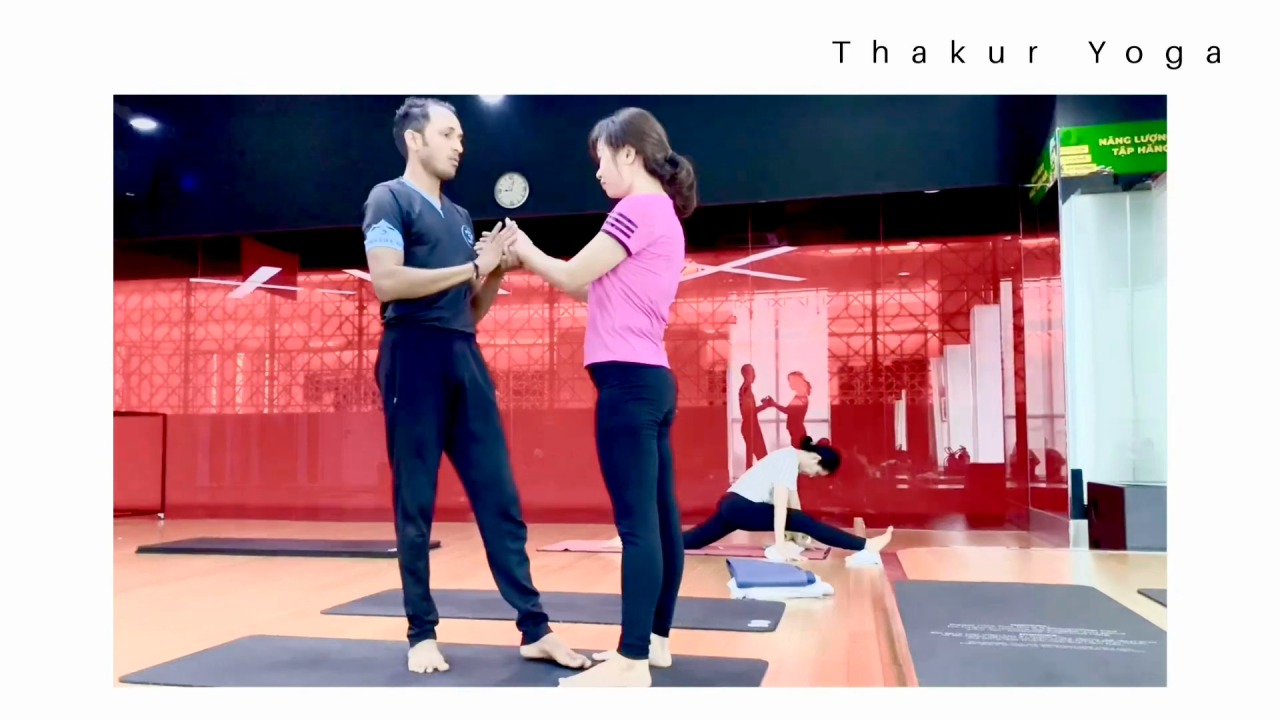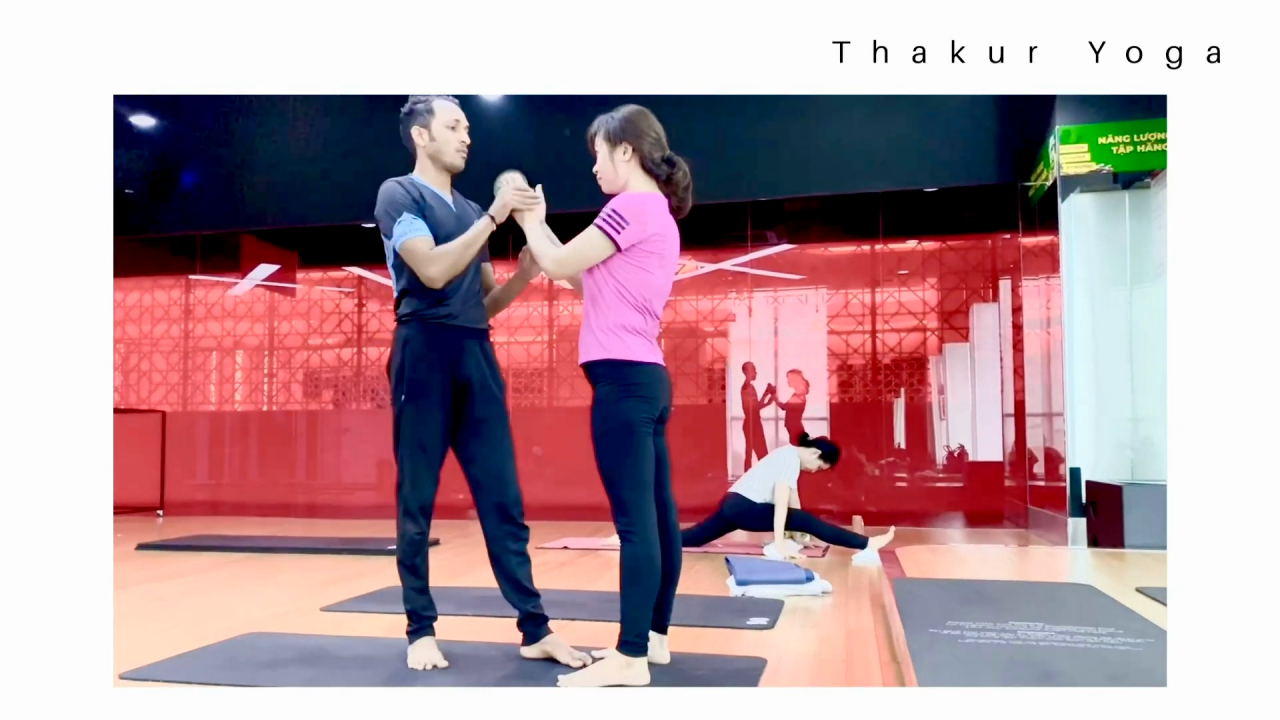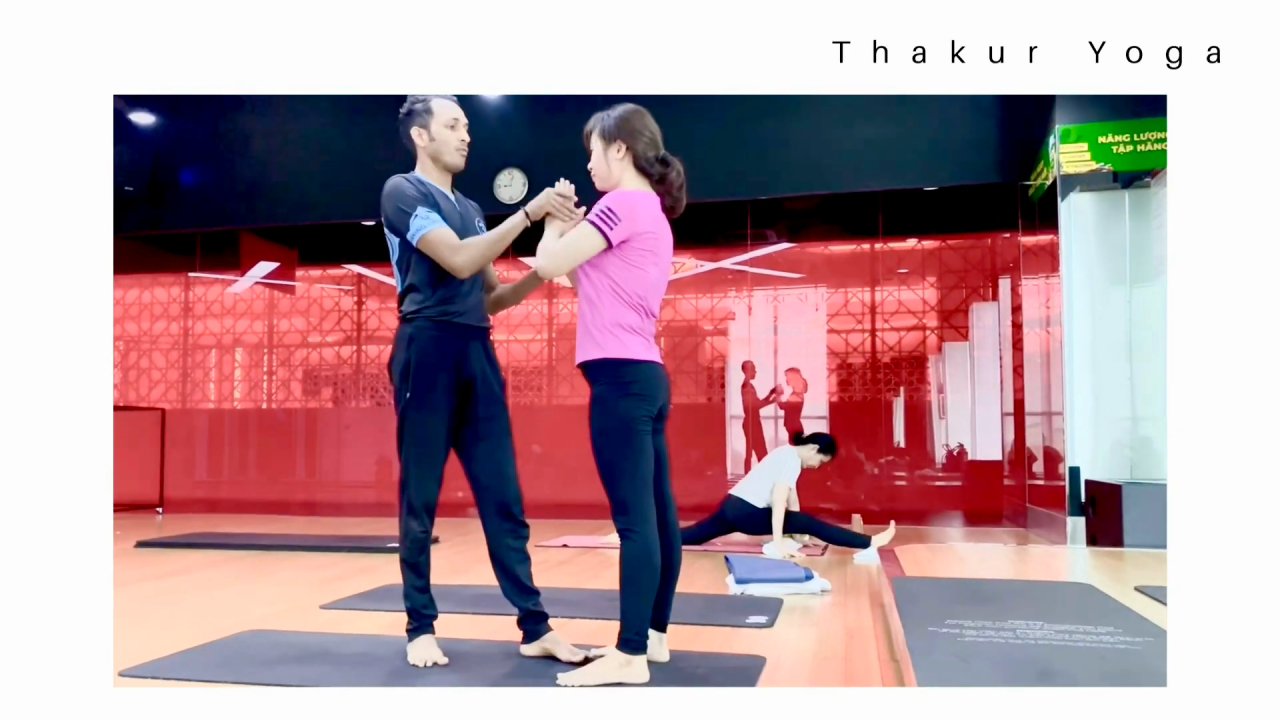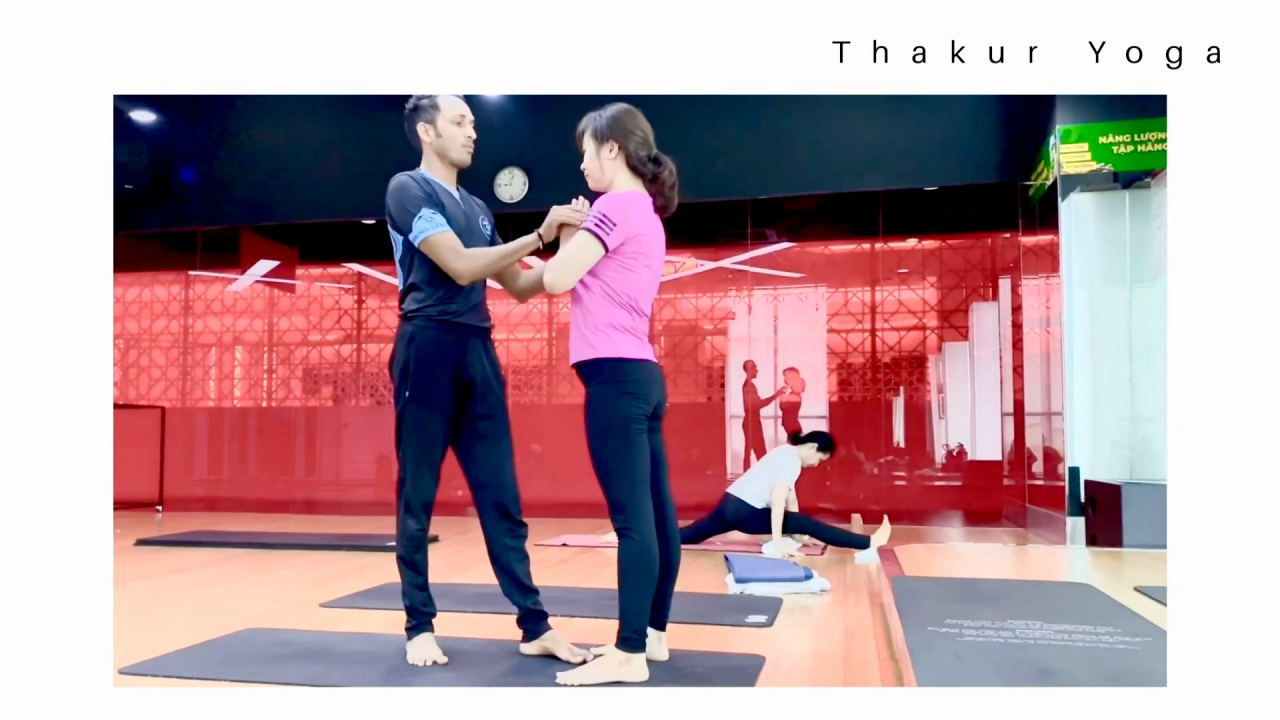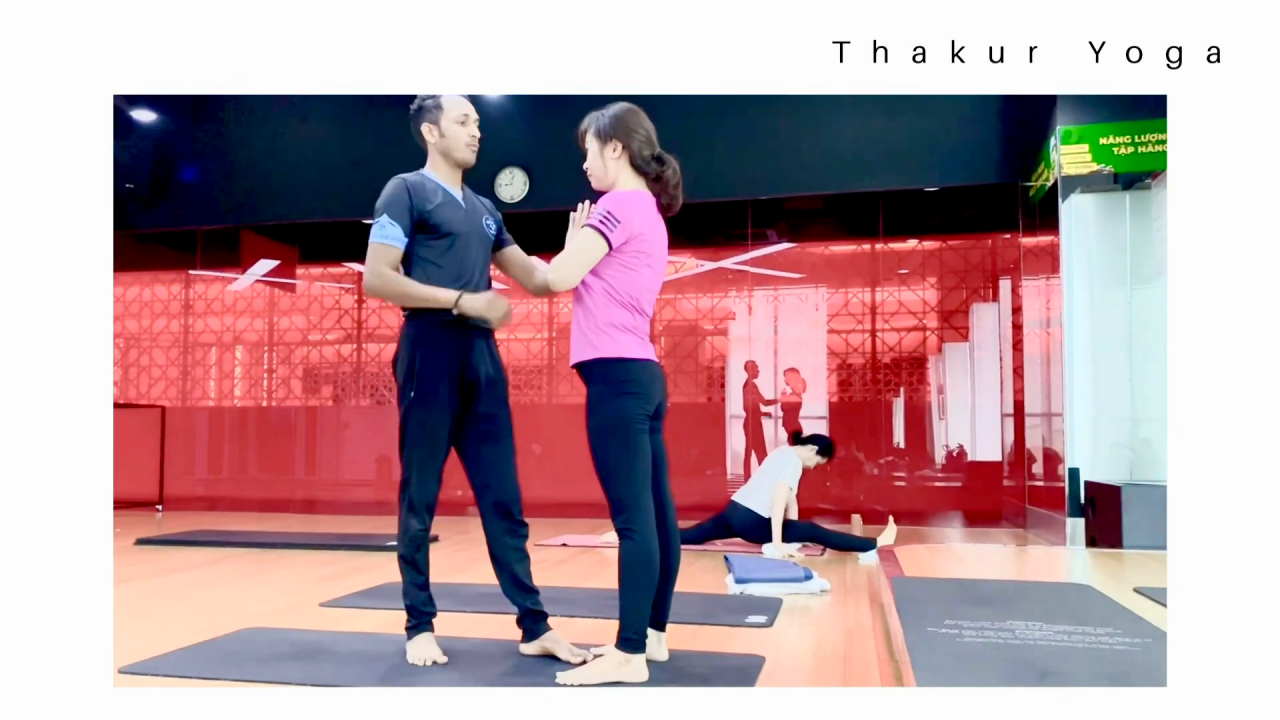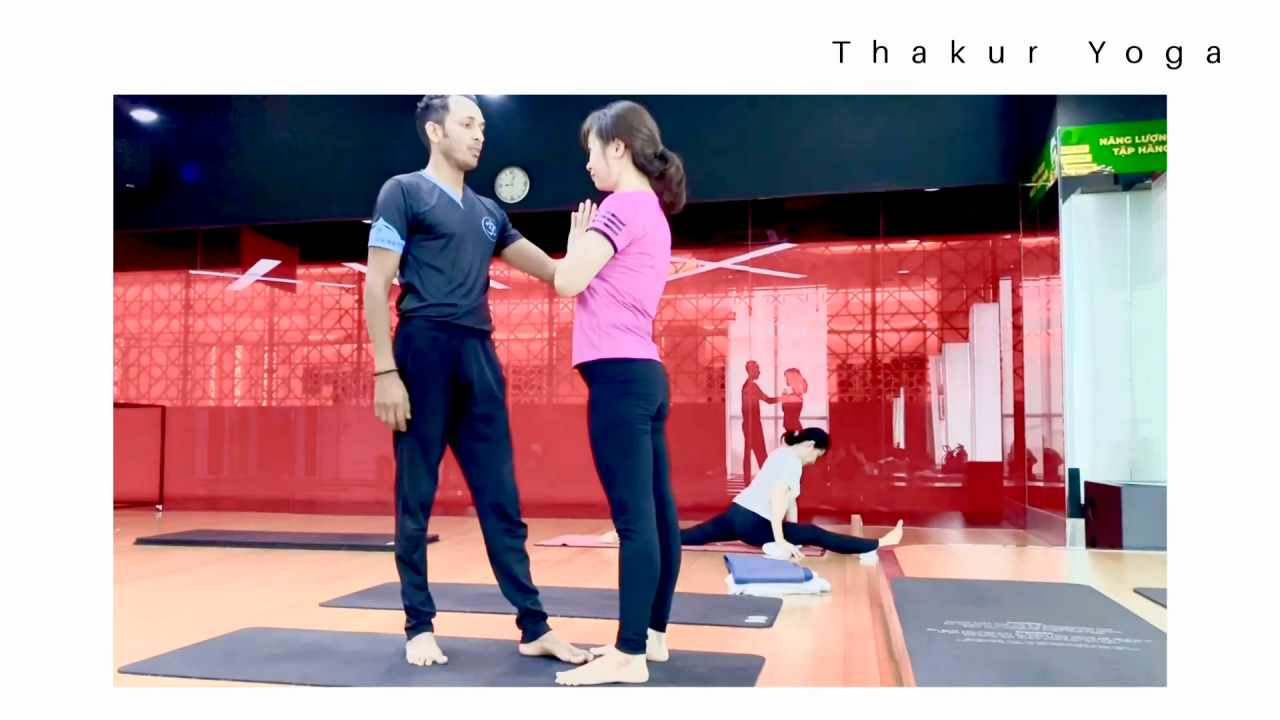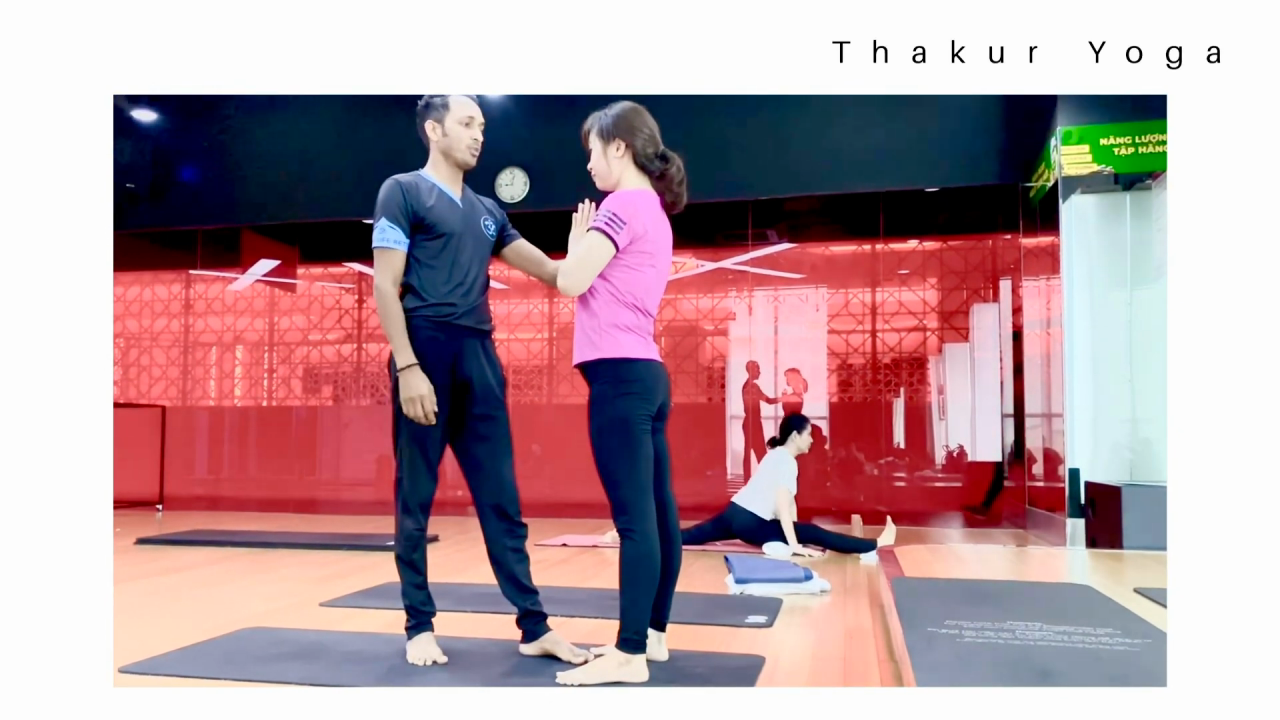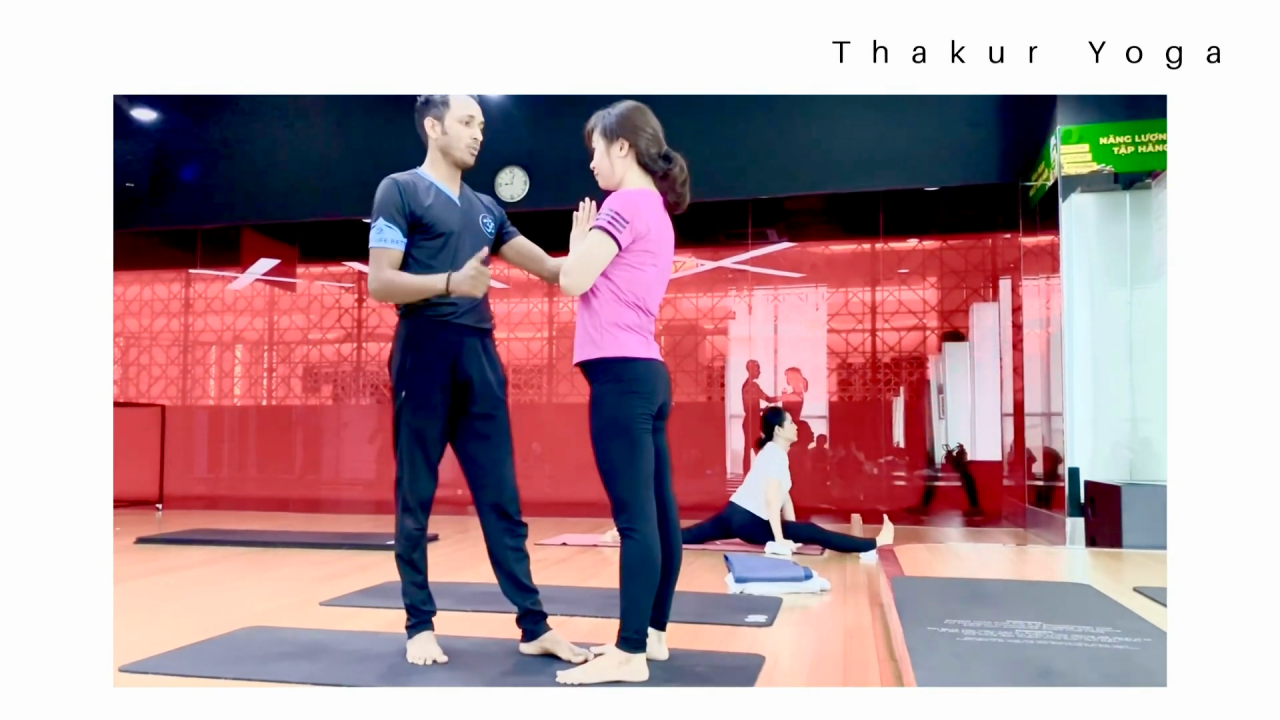
dt=0.5s
person 1, frame 1
left shoulder: (639, 209)
right shoulder: (663, 215)
left elbow: (574, 276)
right elbow: (597, 289)
left wrist: (524, 250)
right wrist: (530, 259)
left hip: (628, 379)
right hip: (651, 380)
left knee: (637, 523)
right knee: (659, 517)
left ankle: (632, 660)
right ankle: (654, 639)
person 1, frame 2
left shoulder: (633, 206)
right shoulder: (658, 215)
left elbow: (556, 266)
right elbow: (587, 278)
left wrist: (529, 222)
right wrist: (541, 229)
left hip: (623, 378)
right hip: (647, 378)
left knee: (635, 521)
right knee: (656, 515)
left ankle: (630, 657)
right ankle: (652, 636)
person 1, frame 3
left shoulder: (624, 204)
right shoulder: (651, 213)
left elbow: (548, 265)
right elbow: (588, 279)
left wrist: (554, 227)
right wrist: (566, 230)
left hip: (621, 376)
right hip: (645, 376)
left knee: (633, 518)
right knee: (657, 512)
left ankle: (629, 655)
right ankle: (652, 634)
person 1, frame 4
left shoulder: (616, 206)
right shoulder: (645, 213)
left elbow: (557, 280)
left wrist: (568, 241)
right wrist: (575, 239)
left hip: (615, 376)
right hip: (640, 375)
left knee: (631, 516)
right knee: (654, 511)
left ankle: (629, 653)
right ankle: (651, 633)
person 1, frame 5
left shoulder: (620, 205)
right shoulder: (648, 212)
left elbow: (560, 278)
left wrist: (572, 239)
right wrist: (582, 244)
left hip: (617, 375)
right hip: (642, 374)
left knee: (632, 516)
right knee: (654, 511)
left ankle: (628, 654)
right ankle: (651, 633)
person 1, frame 6
left shoulder: (623, 206)
right shoulder: (652, 212)
left elbow: (568, 282)
left wrist: (577, 239)
right wrist: (583, 243)
left hip: (618, 375)
right hip: (643, 374)
left knee: (634, 518)
right knee: (656, 512)
left ankle: (629, 654)
right ankle: (651, 634)
person 1, frame 7
left shoulder: (623, 204)
right shoulder: (653, 211)
left elbow: (571, 281)
left wrist: (578, 240)
right wrist: (586, 243)
left hip: (619, 374)
right hip: (645, 373)
left knee: (633, 517)
right knee: (657, 511)
left ankle: (629, 654)
right ankle: (651, 634)
person 1, frame 8
left shoulder: (625, 204)
right shoulder: (655, 212)
left elbow: (573, 281)
left wrist: (578, 239)
right wrist: (586, 243)
left hip: (620, 374)
right hip: (646, 372)
left knee: (634, 516)
right knee: (657, 511)
left ankle: (629, 653)
right ankle: (650, 633)
person 2, frame 1
left shoulder: (460, 216)
right shoulder: (390, 198)
right elbow: (386, 281)
left wrist: (496, 271)
right wrist: (473, 267)
left hip: (465, 357)
right hip: (413, 354)
left knee: (499, 496)
right knee: (416, 503)
left ankle: (534, 628)
right ankle: (421, 633)
person 2, frame 2
left shoulder: (470, 210)
right shoulder: (398, 194)
right elbow: (434, 272)
left wrist: (533, 262)
right wrist: (496, 215)
left hip: (477, 354)
right hip: (425, 350)
left knee: (502, 497)
right knee: (417, 500)
left ankle: (535, 628)
right ankle: (421, 629)
person 2, frame 3
left shoulder: (471, 209)
right shoulder: (403, 191)
right elbow: (459, 262)
left wrist: (544, 269)
right wrist: (528, 213)
left hip: (478, 352)
right hip: (427, 348)
left knee: (503, 496)
right knee: (421, 498)
left ankle: (534, 627)
right ankle: (420, 627)
person 2, frame 4
left shoulder: (476, 207)
right shoulder: (407, 188)
left elbow: (521, 285)
right elbow: (461, 267)
right wrist: (539, 234)
left hip: (478, 352)
right hip: (427, 347)
left knee: (501, 496)
right knee: (418, 496)
left ankle: (534, 626)
right ankle: (419, 626)
person 2, frame 5
left shoulder: (483, 209)
right shoulder: (405, 191)
left elbow: (536, 281)
right elbow: (377, 278)
right wrist: (459, 299)
left hip: (482, 354)
right hip: (430, 349)
left knee: (502, 496)
right knee: (420, 496)
left ankle: (534, 626)
right ankle: (419, 626)
person 2, frame 6
left shoulder: (487, 211)
right shoulder: (404, 192)
left elbow: (554, 271)
right elbow: (377, 286)
right wrist: (387, 371)
left hip: (480, 356)
right hip: (423, 350)
left knee: (500, 498)
right knee: (415, 498)
left ankle: (533, 627)
right ankle: (419, 626)
person 2, frame 7
left shoulder: (486, 210)
right shoulder: (403, 191)
left elbow: (553, 272)
right elbow: (385, 286)
right wrist: (408, 367)
left hip: (480, 357)
right hip: (426, 353)
left knee: (501, 499)
right knee: (415, 499)
left ankle: (534, 627)
right ankle: (419, 626)
person 2, frame 8
left shoulder: (485, 207)
right shoulder: (400, 190)
left elbow: (549, 268)
right elbow: (379, 282)
right wrist: (449, 282)
left hip: (480, 355)
right hip: (425, 351)
left knee: (501, 497)
right knee: (415, 497)
left ankle: (534, 626)
right ankle: (420, 625)
person 3, frame 1
left shoulder: (791, 459)
right shoulder: (789, 460)
left elbow: (793, 501)
right elbow: (780, 505)
left wrist: (797, 536)
right wrist: (780, 544)
left hip: (732, 505)
right hip: (742, 507)
left knee: (695, 541)
right knee: (806, 521)
right ankle: (865, 545)
person 3, frame 2
left shoulder: (790, 455)
right shoulder: (791, 458)
left elbow: (792, 500)
right elbow: (781, 502)
left wrist: (796, 534)
right wrist: (779, 542)
left hip: (733, 505)
right hip: (744, 508)
left knee: (696, 538)
right knee: (808, 521)
right ankle: (867, 544)
person 3, frame 3
left shoulder: (788, 454)
right shoulder: (791, 459)
left elbow: (791, 499)
right elbow: (779, 501)
left wrist: (796, 533)
right wrist: (778, 542)
left hip: (733, 506)
right hip: (746, 512)
left knee: (695, 536)
right knee: (810, 523)
right ankle: (870, 543)
person 3, frame 4
left shoulder: (786, 452)
right shoulder: (792, 459)
left elbow: (790, 498)
right elbow: (778, 500)
left wrist: (794, 533)
right wrist: (778, 541)
left hip: (730, 505)
right hip: (745, 512)
left knee: (692, 534)
right knee: (808, 524)
right ankle: (869, 542)
person 3, frame 5
left shoulder: (784, 452)
right shoulder: (793, 461)
left elbow: (790, 500)
right elbow: (779, 500)
left wrist: (794, 534)
right wrist: (777, 543)
left hip: (734, 512)
right hip: (750, 521)
left knee: (695, 535)
right knee: (813, 532)
right ankle: (875, 544)
person 3, frame 6
left shoulder: (782, 453)
right shoulder: (792, 462)
left elbow: (789, 498)
right elbow: (779, 497)
left wrist: (790, 533)
right wrist: (780, 540)
left hip: (735, 513)
right hip: (751, 521)
left knee: (694, 536)
right knee: (810, 535)
right ankle: (877, 545)
person 3, frame 7
left shoulder: (778, 454)
right shoulder: (786, 461)
left elbow: (788, 499)
right elbow: (782, 503)
left wrist: (795, 532)
right wrist: (794, 543)
left hip: (735, 514)
right hip: (749, 523)
left knee: (689, 537)
right knee: (815, 534)
right ankle: (876, 544)
person 3, frame 8
left shoulder: (771, 451)
right shoulder: (777, 454)
left elbow: (783, 496)
right elbow: (772, 498)
left wrist: (794, 533)
right wrist: (782, 539)
left hip: (735, 514)
right hip: (739, 519)
left knee: (684, 536)
right knee: (813, 533)
right ankle: (871, 543)
